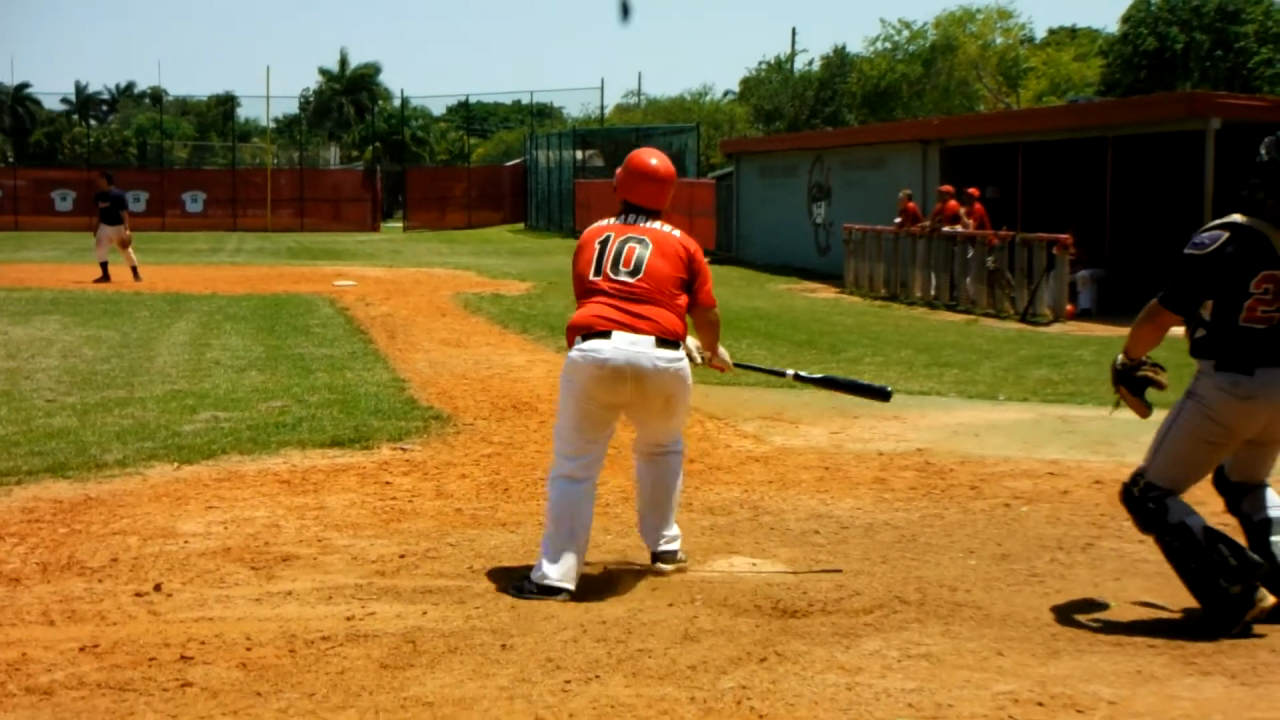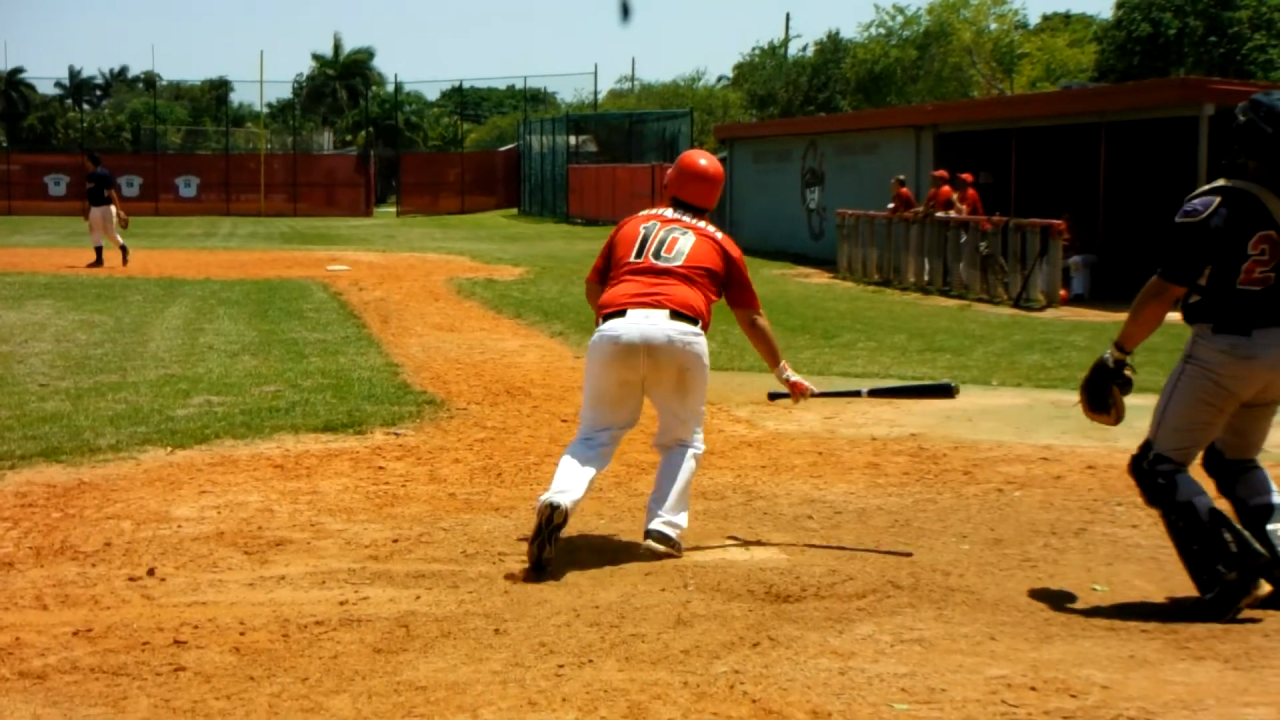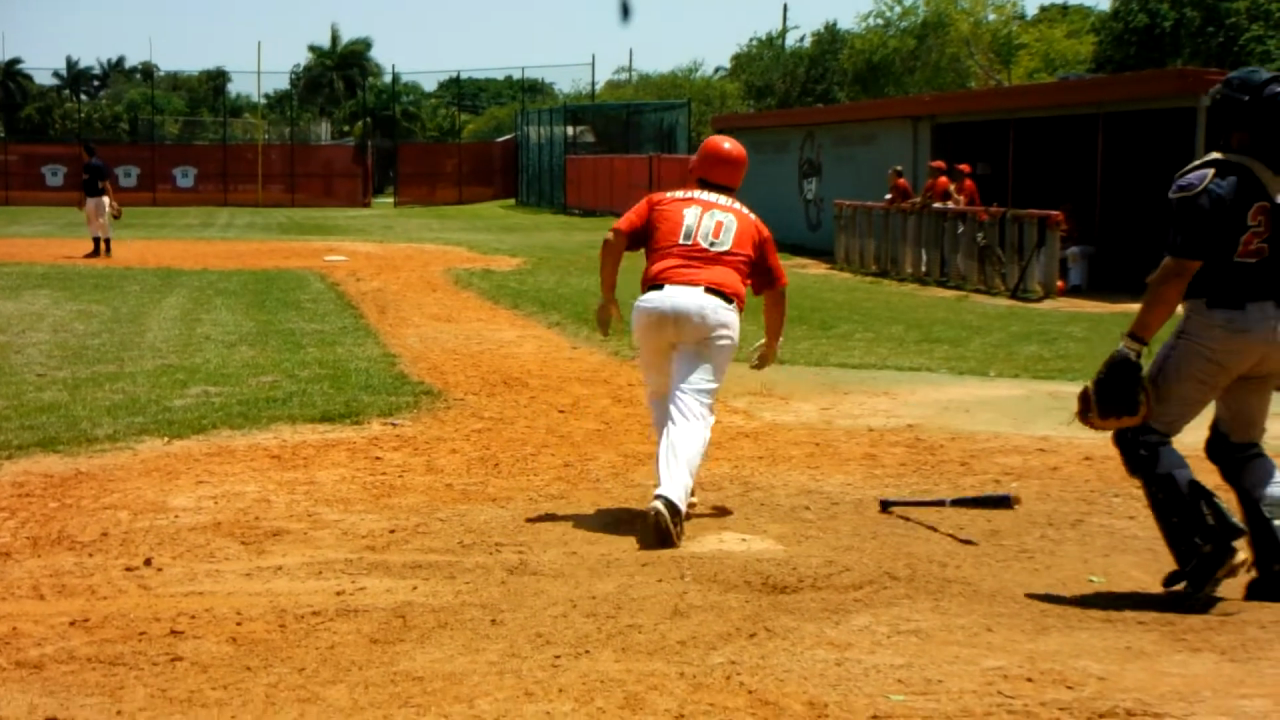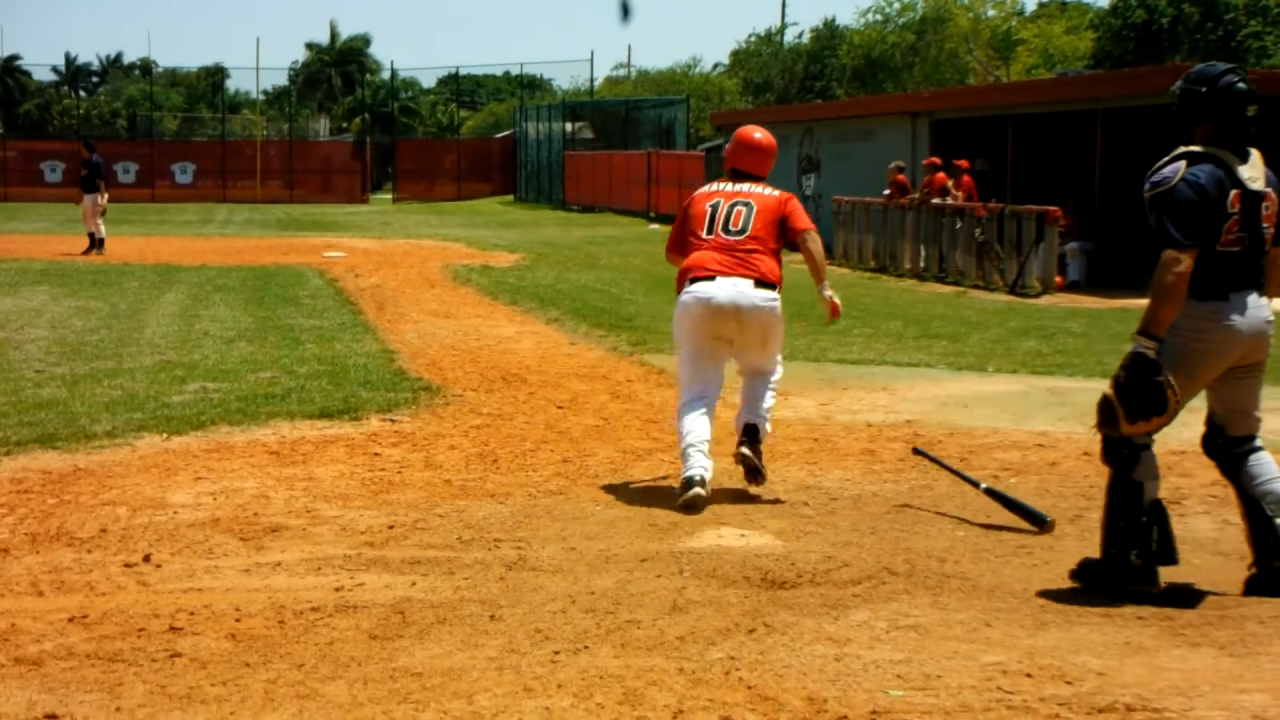
dt=0.2s
person 1, frame 1
left shoulder: (1225, 241)
left elbow: (1158, 319)
left wrist: (1129, 360)
left hip: (1228, 389)
left knee: (1150, 495)
left ankle: (1237, 596)
person 1, frame 2
left shoulder: (1215, 208)
left elbow: (1163, 292)
left wrist: (1116, 355)
left hip: (1224, 352)
left knee: (1161, 467)
right knee: (1236, 461)
left ankle: (1233, 578)
person 1, frame 3
left shoulder: (1210, 181)
left elbow: (1178, 272)
left wrist: (1131, 347)
left hip: (1217, 326)
left knee: (1144, 436)
left ankle: (1209, 551)
person 1, frame 4
left shoulder: (1185, 175)
left elbow: (1177, 267)
left wrist: (1145, 347)
left hip: (1202, 319)
left knee: (1127, 431)
left ankle: (1129, 562)
person 2, frame 1
left shoulder: (590, 237)
right shoulder: (683, 243)
right elbow: (707, 315)
right wrist: (713, 351)
left hip: (593, 354)
right hip: (660, 360)
left knee: (573, 469)
right knee: (662, 448)
left ankle: (554, 576)
right ankle: (665, 546)
person 2, frame 2
left shoulder: (630, 224)
right shoulder: (720, 243)
left elbow: (593, 287)
right elbow: (751, 318)
right wrist: (783, 372)
left hip: (615, 333)
right hip: (678, 335)
left knee: (594, 436)
right knee: (681, 441)
left ankle: (558, 502)
right ankle: (663, 529)
person 2, frame 3
left shoulder: (661, 202)
right shoulder: (751, 222)
left elbow: (613, 241)
right elbow: (775, 289)
left wrist: (607, 299)
right wrist: (771, 342)
left hip: (656, 304)
right hip: (713, 311)
left knee: (663, 396)
right knee: (690, 415)
left ankle: (673, 489)
right ankle: (668, 498)
person 2, frame 4
left shoulder: (699, 197)
right shoulder: (781, 200)
left elbow: (674, 255)
right elbow: (807, 237)
right wrist: (825, 289)
left hip: (698, 298)
right hip: (755, 298)
left knee: (698, 396)
right knee: (762, 372)
left ankle: (695, 475)
right ankle: (751, 435)
